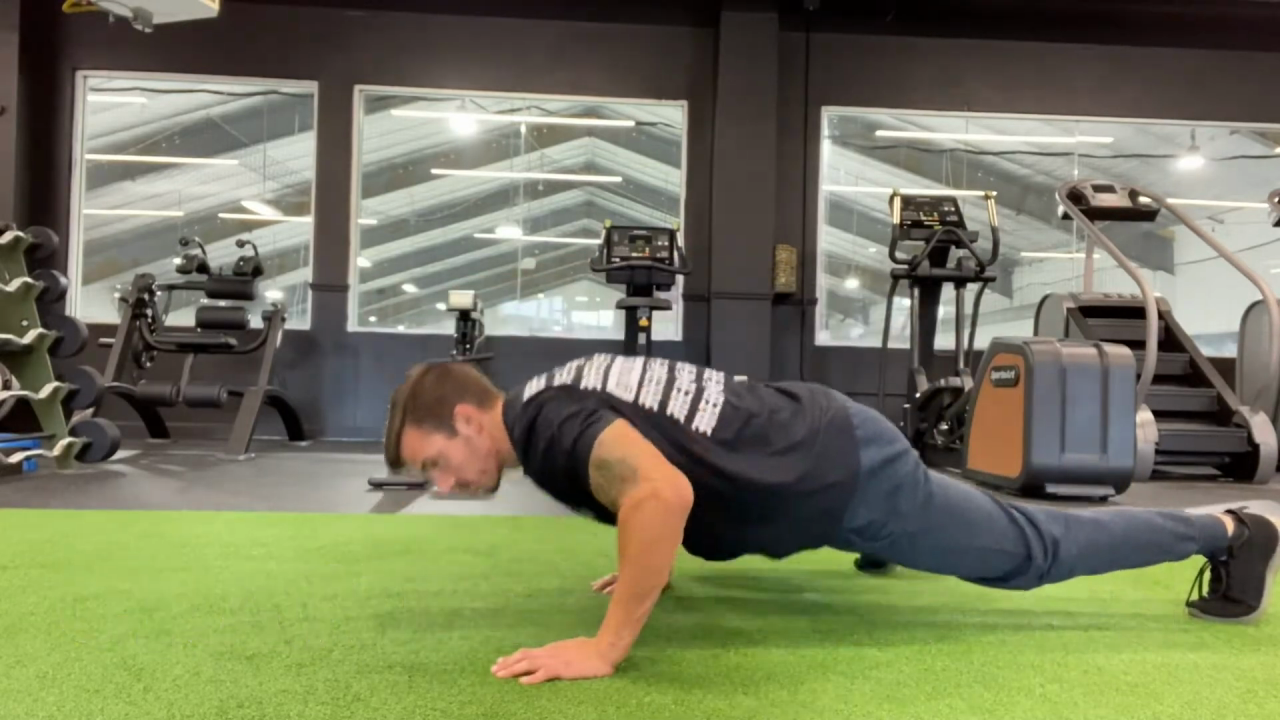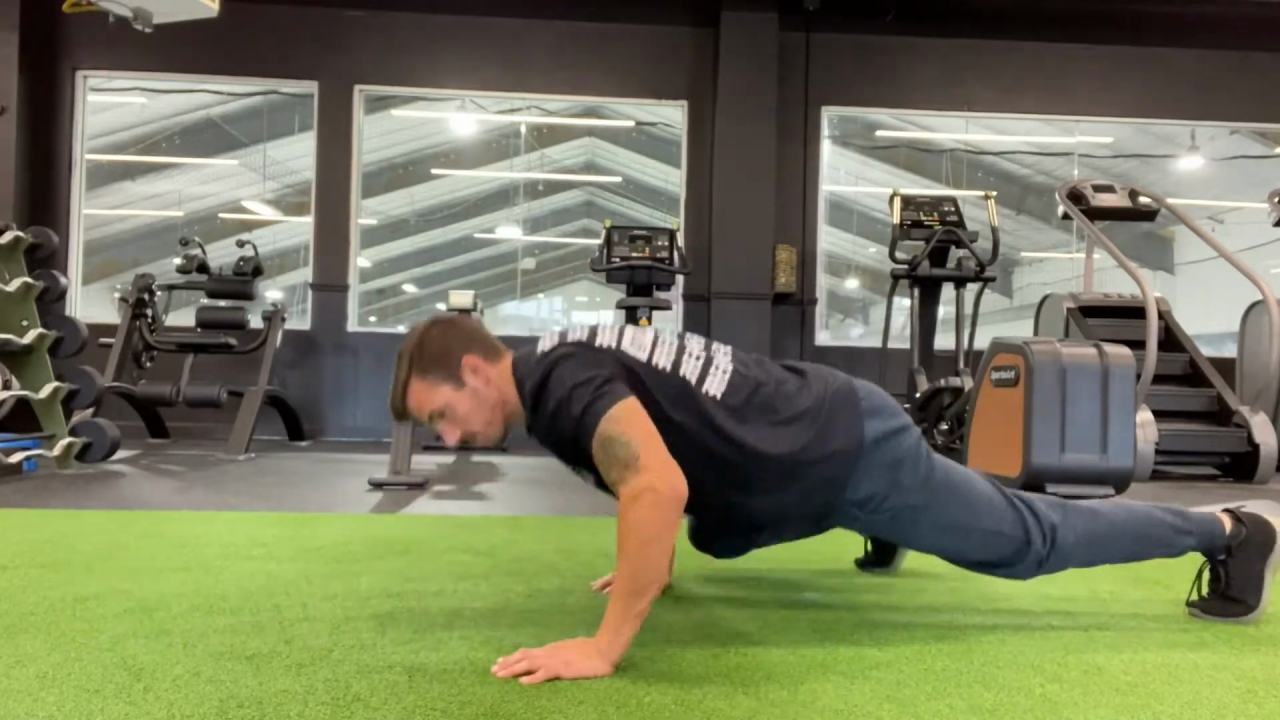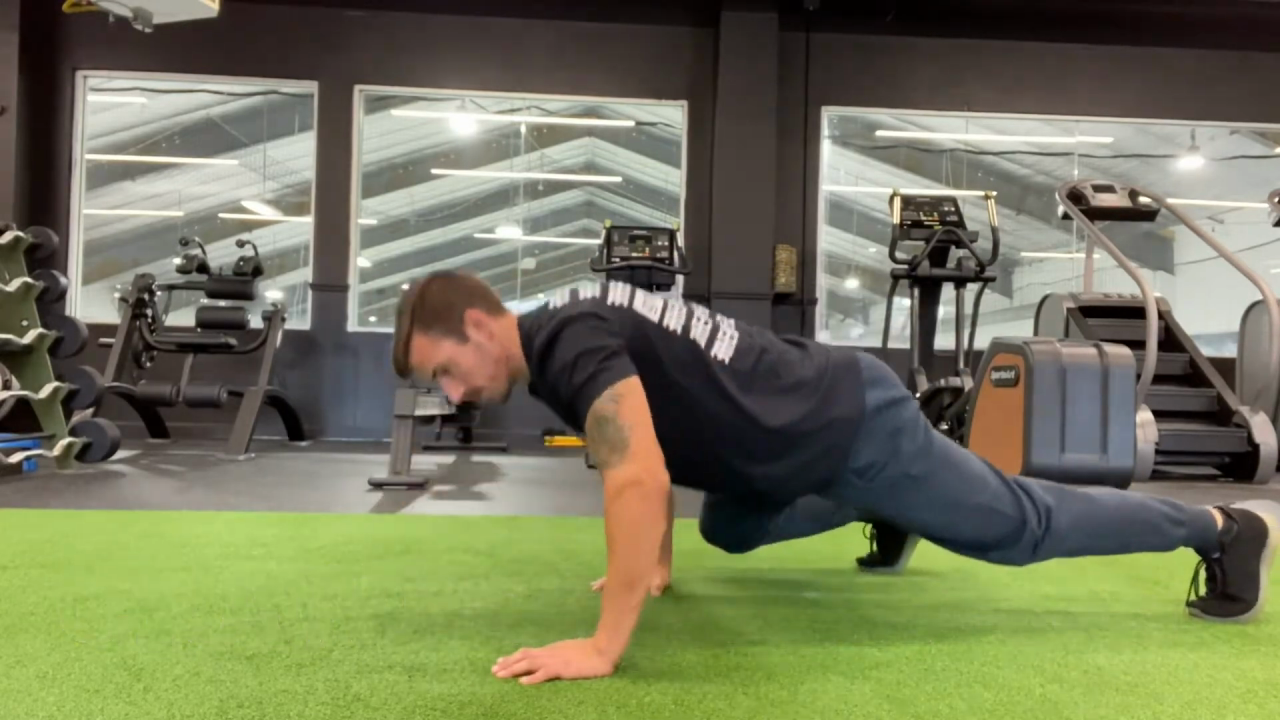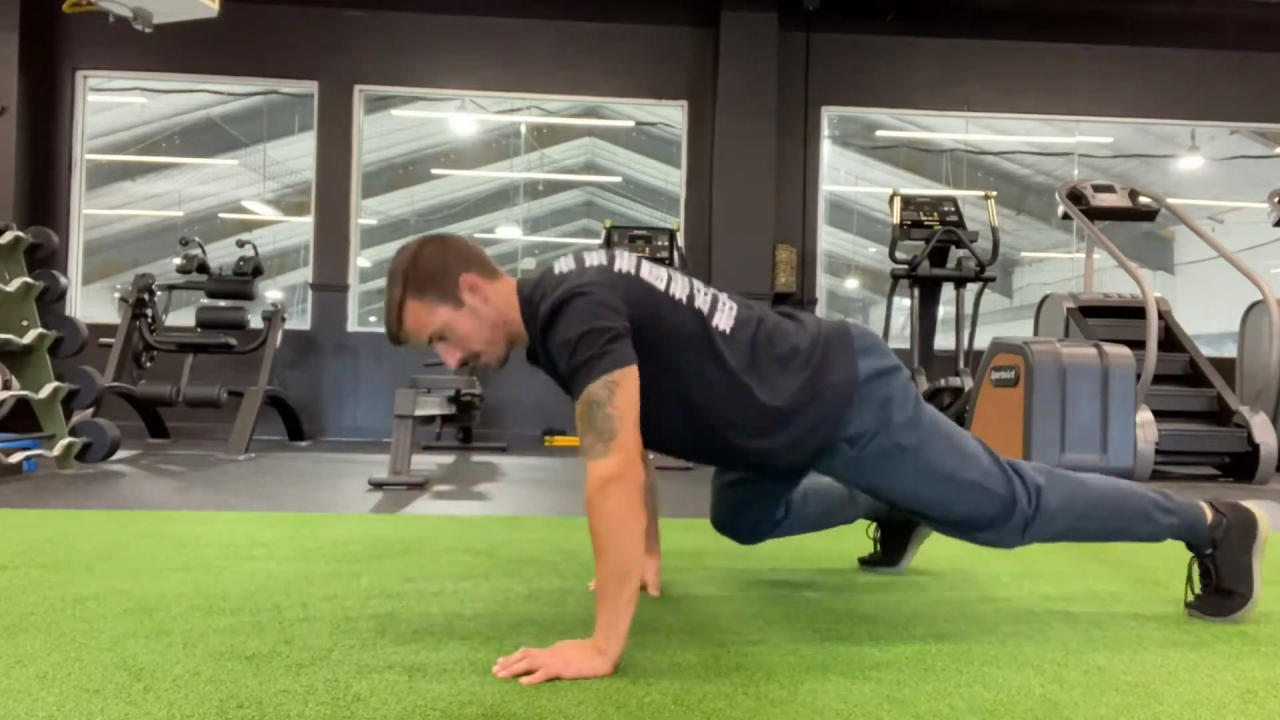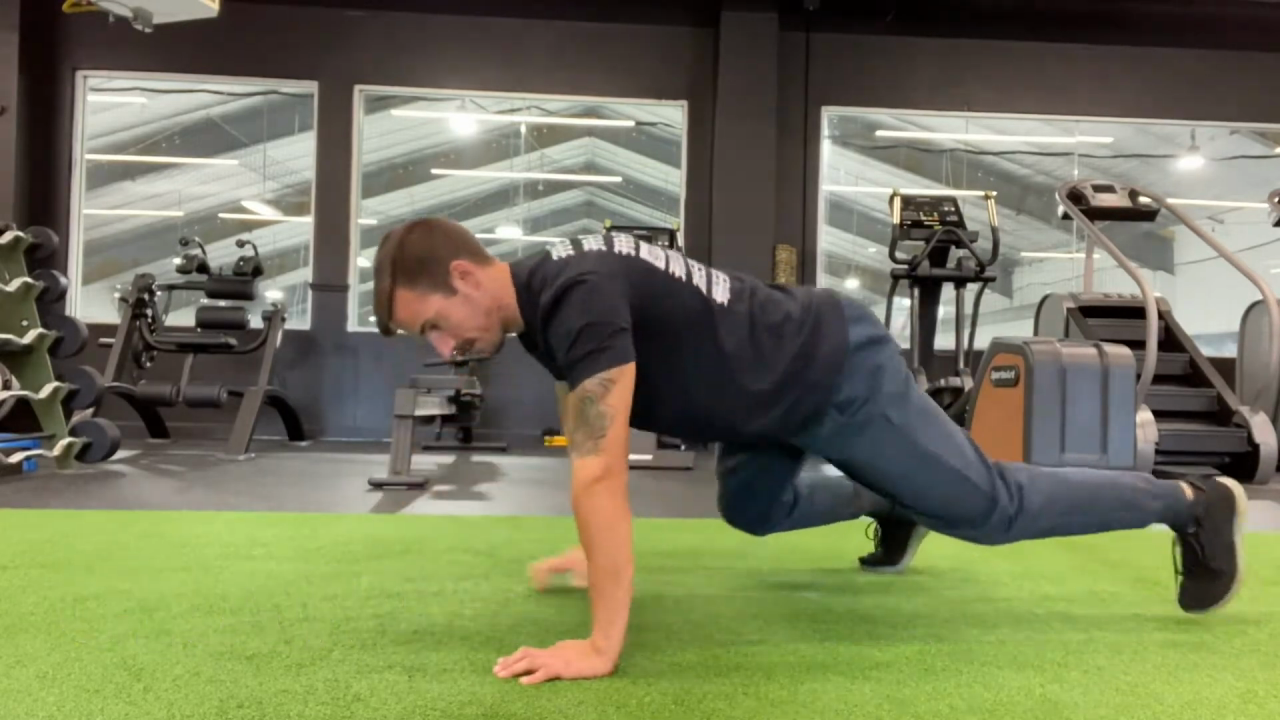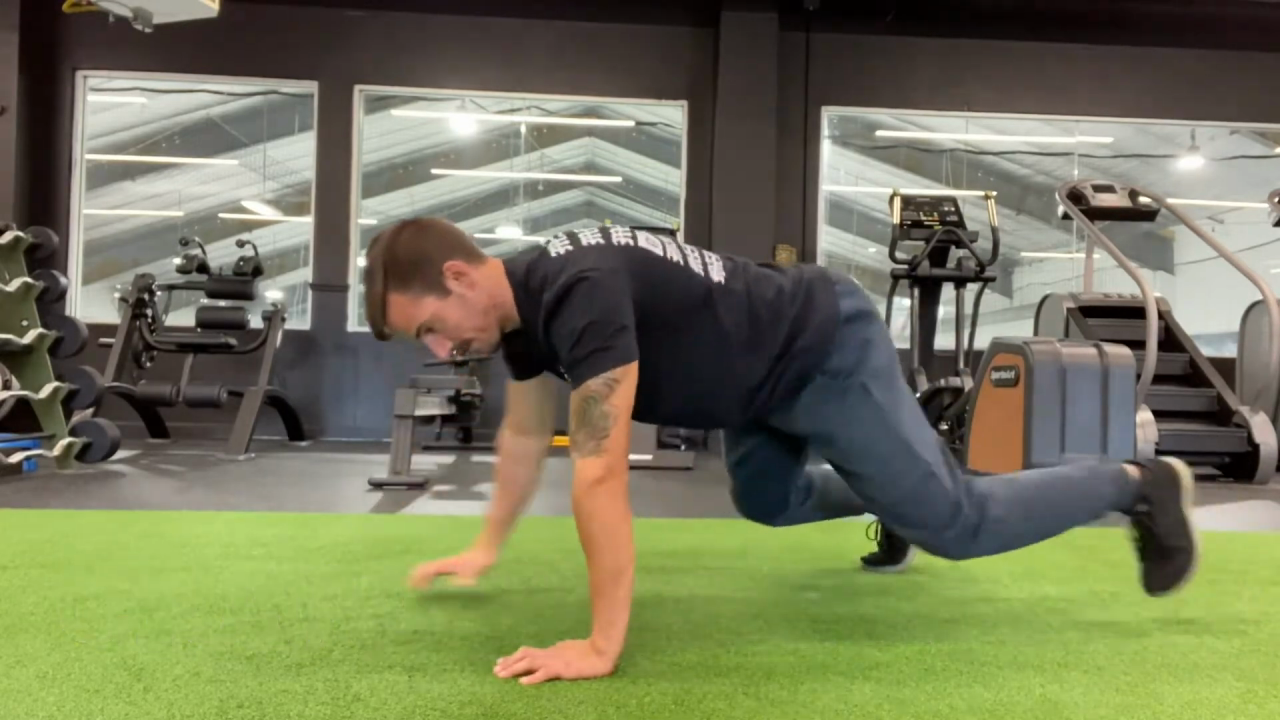
dt=0.1s
person 1, frame 1
left shoulder: (550, 422)
right shoulder: (556, 400)
left elbow: (664, 497)
left wrist: (606, 646)
right wrist: (644, 565)
left hip: (849, 474)
right hip: (813, 435)
left knee: (1028, 551)
right knee: (713, 539)
right ankle: (886, 535)
person 1, frame 2
left shoulder: (559, 385)
right shoulder: (561, 365)
left elbow: (660, 487)
left wrist: (605, 645)
right wrist: (651, 558)
left hip: (850, 450)
right hip: (817, 412)
left knee: (1026, 538)
right knee: (717, 531)
right ankle: (892, 525)
person 1, frame 3
left shoulder: (567, 344)
right shoulder: (568, 330)
left elbow: (636, 479)
right elbow: (649, 455)
left wrist: (606, 644)
right wrist: (660, 558)
left hip: (855, 428)
right hip: (808, 418)
left knee: (1019, 527)
right knee: (734, 532)
right ankle: (889, 515)
person 1, frame 4
left shoulder: (570, 315)
right shoulder: (563, 301)
left elbow: (612, 470)
right elbow: (633, 438)
left wrist: (603, 643)
right wrist: (645, 550)
left hip: (845, 399)
right hip: (806, 390)
left knee: (1008, 506)
right knee: (741, 519)
left ankle: (1210, 523)
right ankle: (892, 506)
person 1, frame 5
left shoulder: (572, 298)
right shoulder: (533, 302)
left elbow: (600, 470)
right elbow: (588, 430)
left wrist: (603, 644)
right wrist: (596, 550)
left hip: (839, 378)
right hip: (782, 385)
left knee: (992, 504)
right knee: (754, 511)
left ankle: (1189, 507)
right ankle: (893, 510)
person 1, frame 6
left shoulder: (576, 294)
right shoulder: (523, 304)
left elbow: (600, 472)
right elbow: (522, 429)
left wrist: (601, 644)
right wrist: (487, 546)
left hip: (825, 348)
right hip: (771, 361)
left knee: (954, 518)
right knee: (769, 498)
left ankle: (1138, 487)
right ankle: (879, 496)
